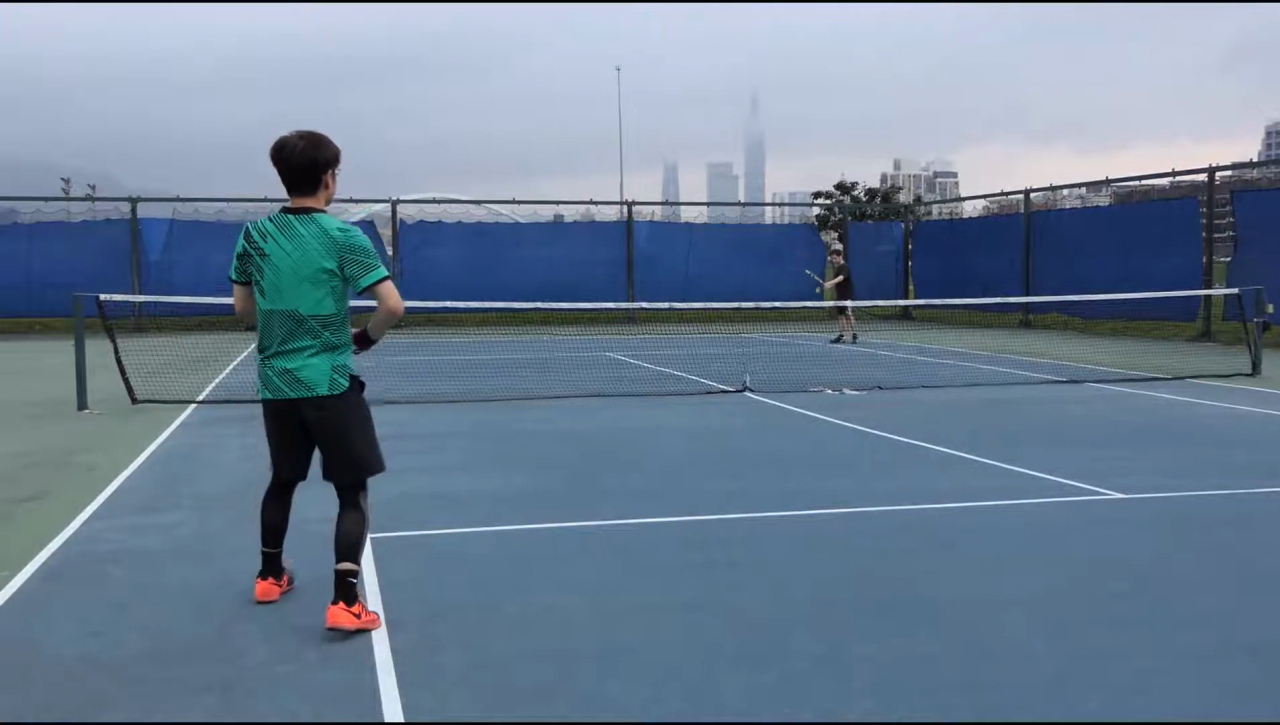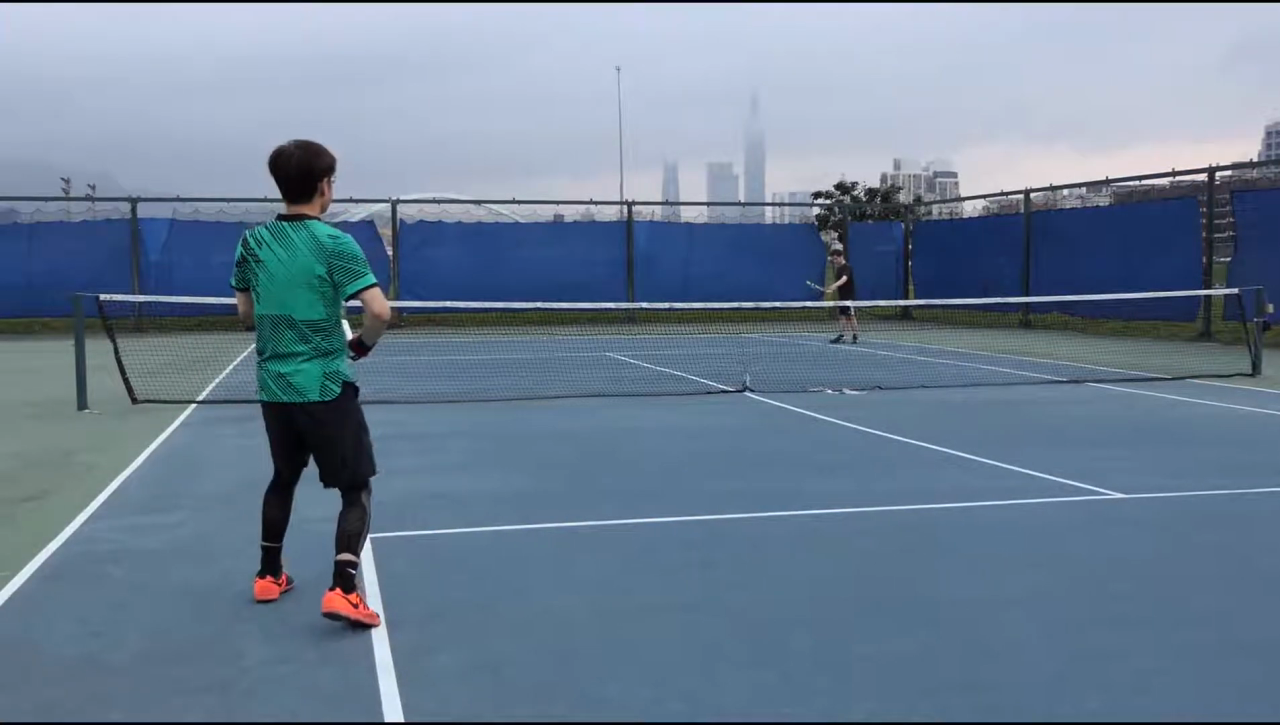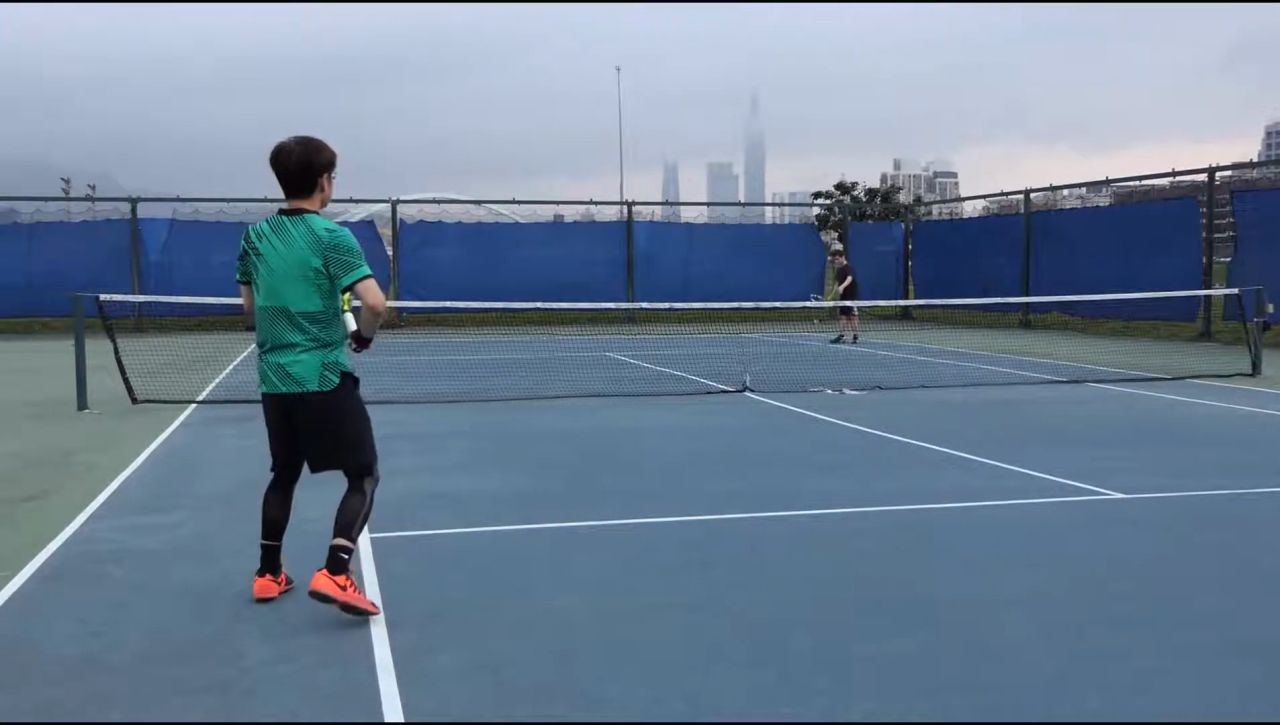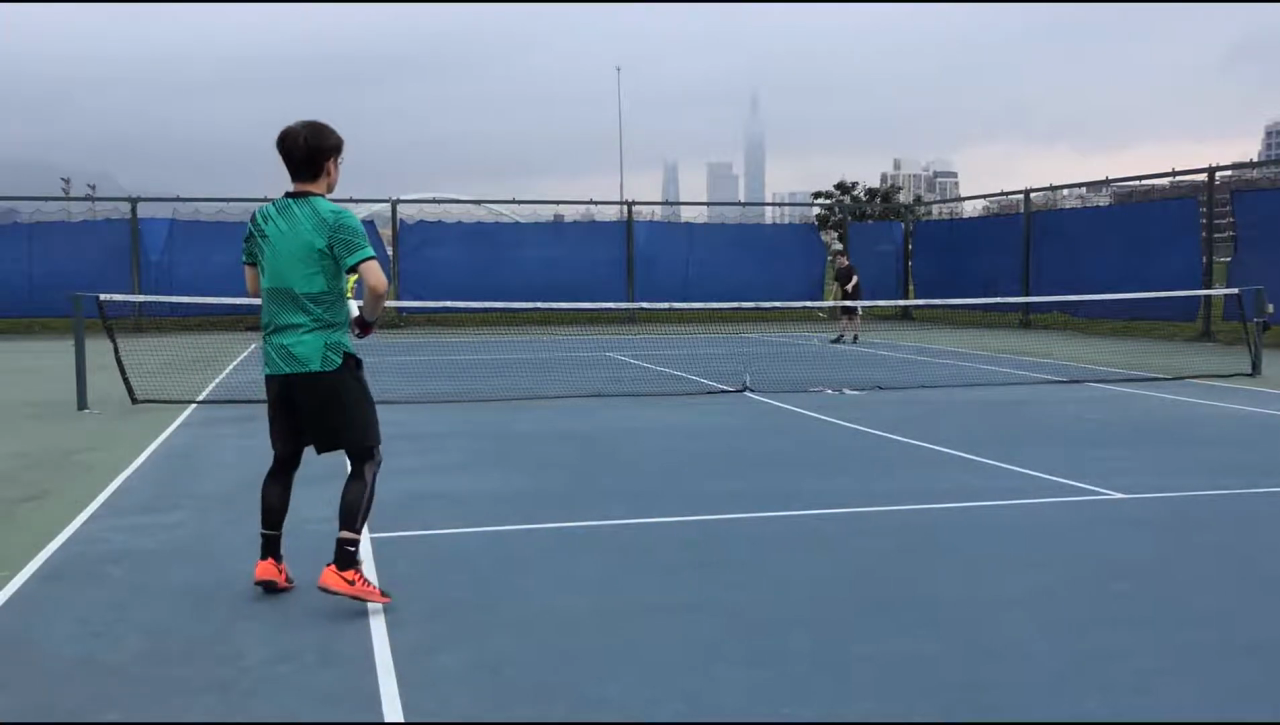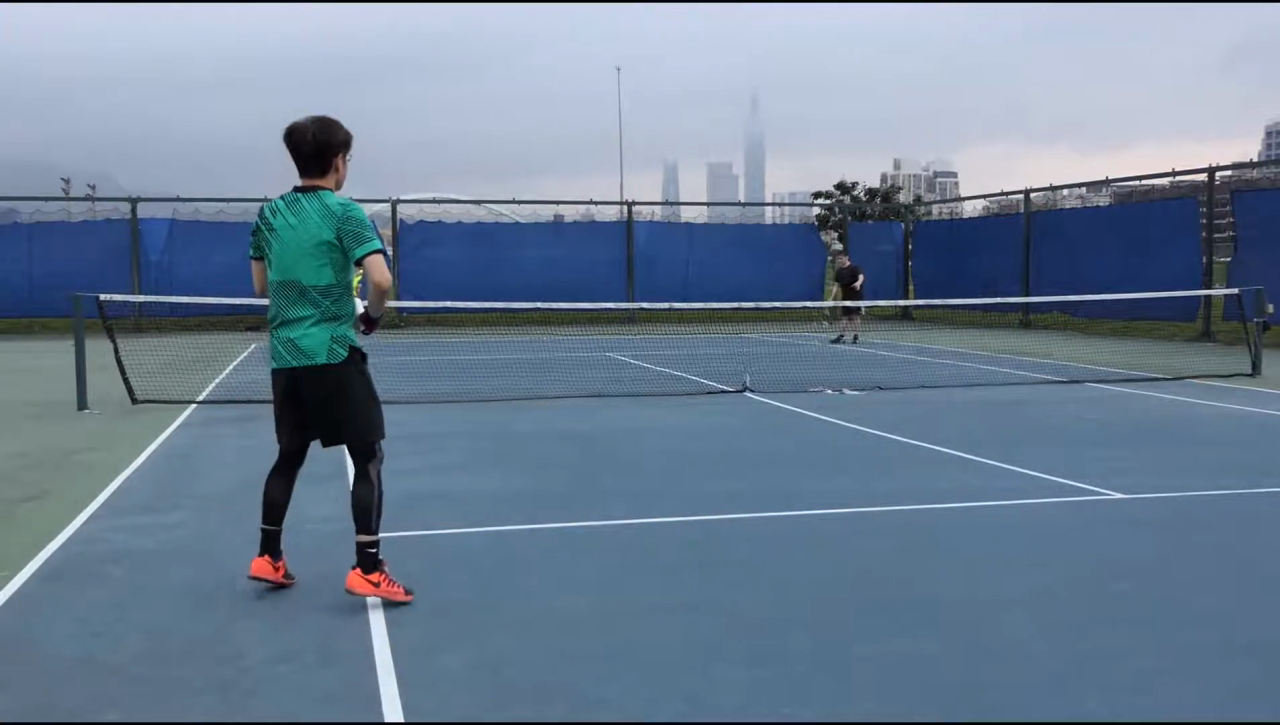
dt=0.1s
person 1, frame 1
left shoulder: (255, 235)
right shoulder: (344, 237)
left elbow: (244, 309)
right elbow: (393, 306)
right wrist: (367, 336)
left hip: (277, 384)
right hip: (332, 383)
left knee: (284, 479)
right knee: (353, 492)
left ankle: (270, 576)
right ankle: (344, 600)
person 1, frame 2
left shoulder: (252, 241)
right shoulder: (335, 243)
left elbow: (246, 313)
right elbow: (380, 311)
right wrist: (363, 343)
left hip: (274, 386)
right hip: (325, 387)
left knee: (284, 477)
right knee: (356, 490)
left ankle: (269, 575)
right ankle: (343, 589)
person 1, frame 3
left shoulder: (255, 236)
right shoulder: (332, 237)
left elbow: (249, 306)
right elbow: (375, 304)
right wrist: (363, 335)
left hip: (275, 380)
right hip: (324, 379)
left knee: (284, 472)
right knee: (363, 475)
left ankle: (268, 573)
right ankle: (334, 572)
person 1, frame 4
left shoulder: (262, 219)
right shoulder: (337, 219)
left elbow: (255, 286)
right elbow: (377, 286)
right wrist: (366, 320)
left hip: (278, 361)
right hip: (327, 360)
left knee: (285, 459)
right knee: (366, 458)
left ankle: (270, 560)
right ankle: (343, 566)
person 1, frame 5
left shoulder: (270, 214)
right shoulder: (345, 213)
left elbow: (260, 283)
right elbow: (381, 279)
right wrist: (370, 316)
left hip: (285, 356)
right hip: (333, 356)
left knee: (289, 455)
right knee: (368, 457)
left ankle: (268, 558)
right ankle: (369, 570)
